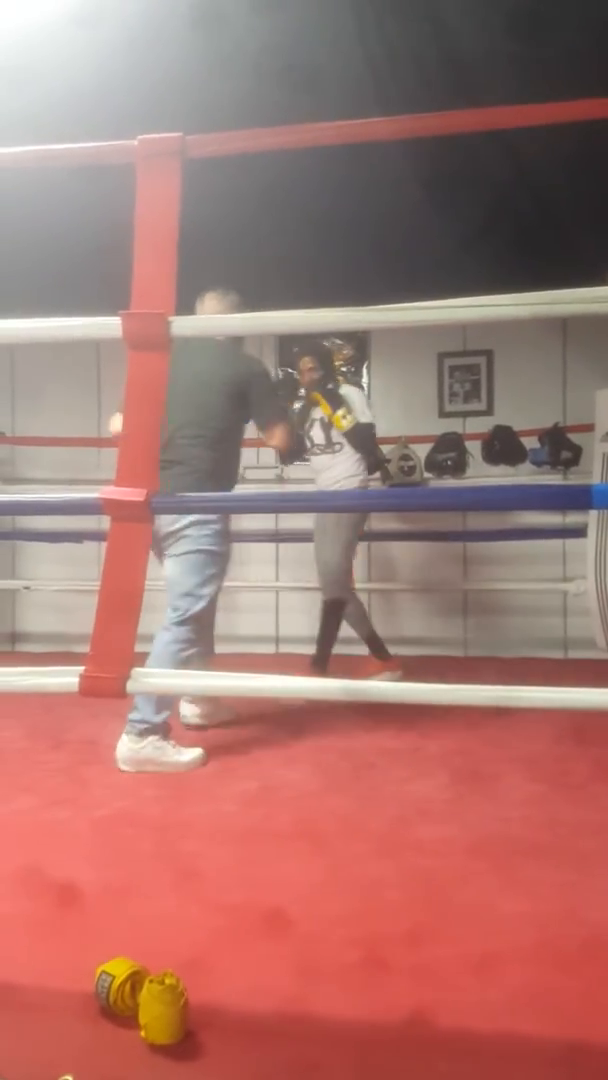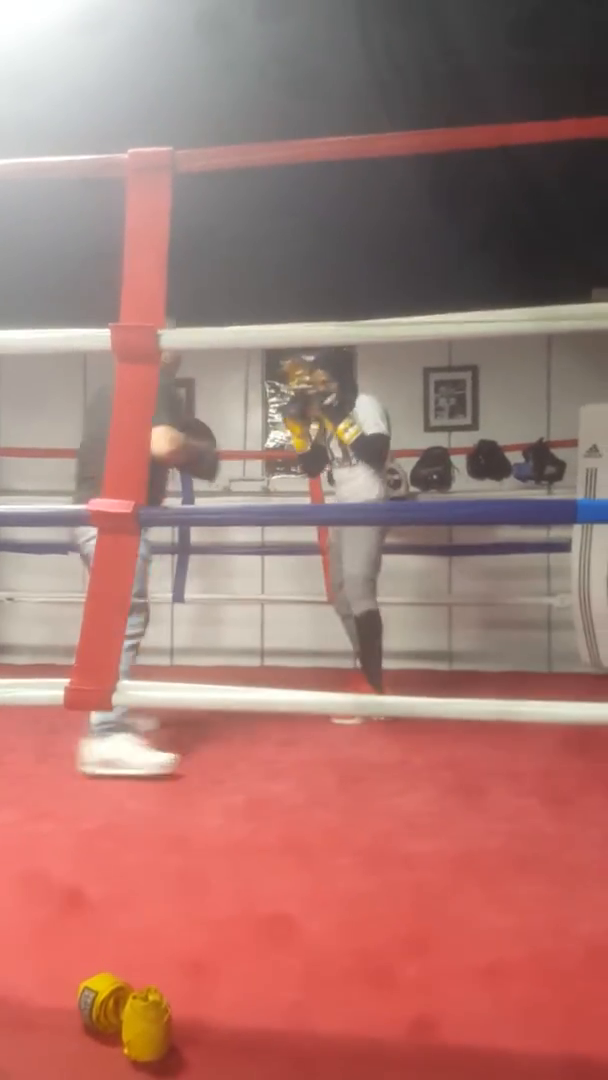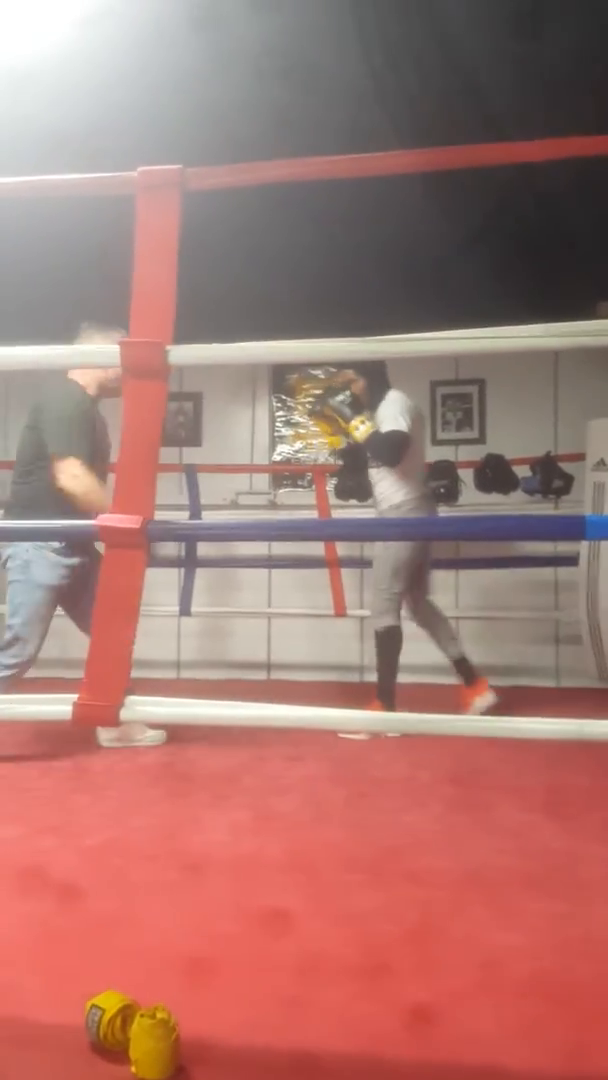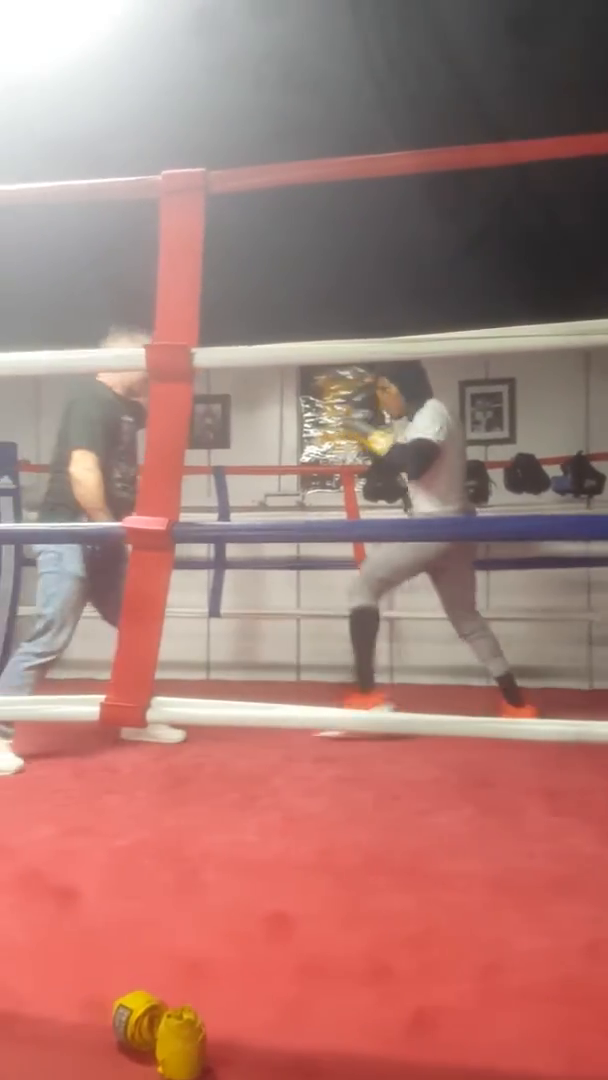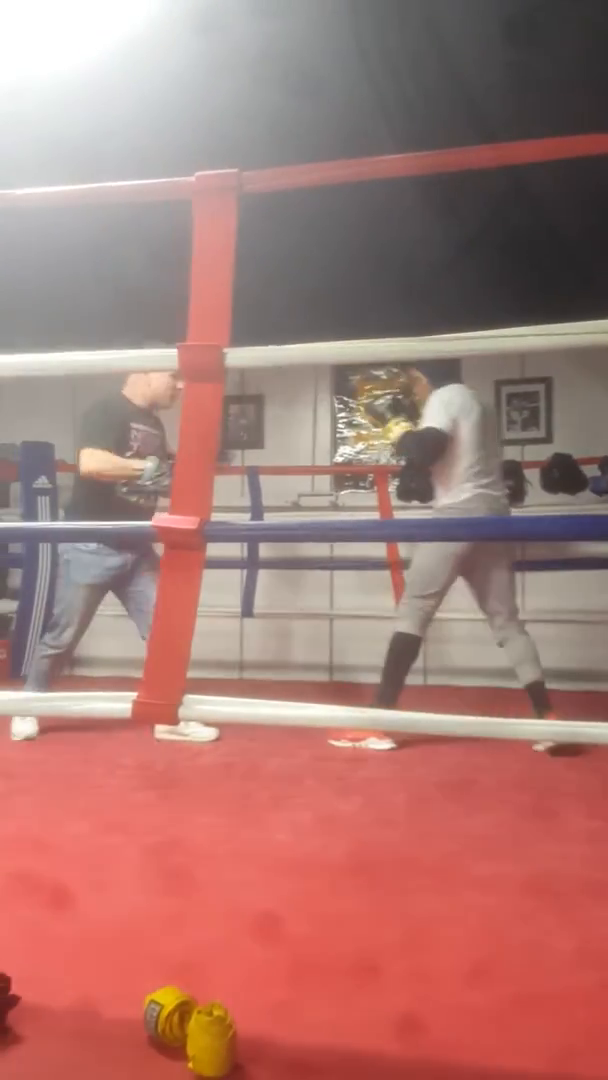
dt=0.4s
person 1, frame 1
left shoulder: (162, 360)
right shoulder: (246, 366)
left elbow: (120, 427)
right elbow: (280, 439)
right wrist: (270, 417)
right hip: (197, 504)
left knee: (191, 607)
right knee: (186, 618)
left ankle: (195, 699)
right ankle: (142, 735)
person 1, frame 2
left shoulder: (113, 387)
right shoulder: (154, 384)
right elbow: (162, 444)
left wrist: (186, 442)
right wrist: (200, 448)
left knee: (118, 622)
right knee: (124, 625)
left ankle: (110, 716)
right ankle: (109, 739)
person 1, frame 3
left shoulder: (84, 406)
right shoulder: (67, 400)
right elbow: (71, 478)
left hip: (70, 545)
right hip: (38, 546)
left ankle: (114, 723)
person 1, frame 4
left shoulder: (123, 405)
right shoulder: (94, 400)
left elbow: (153, 409)
right elbow: (82, 471)
right wrist: (106, 526)
left hip: (102, 539)
right hip: (70, 538)
right knee: (49, 639)
person 1, frame 5
left shoulder: (154, 421)
right shoulder: (107, 412)
left elbow: (162, 474)
right elbow: (89, 464)
right wrist: (149, 468)
left hip: (135, 546)
right hip: (91, 545)
right knee: (63, 633)
person 2, frame 1
left shoulder: (350, 395)
right shoulder: (306, 409)
left elbow: (366, 444)
right elbow: (288, 454)
left wrist: (333, 404)
left knee: (333, 581)
right knee: (336, 584)
left ankle: (319, 669)
right ankle: (382, 659)
person 2, frame 2
left shoulder: (366, 405)
right shoulder: (324, 419)
left elbow: (377, 456)
right elbow: (311, 467)
left wrist: (339, 420)
right wrist: (297, 425)
left knee: (358, 589)
right knee: (340, 593)
left ankle: (373, 687)
right ankle: (370, 676)
person 2, frame 3
left shoulder: (394, 402)
right shoulder: (376, 410)
left elbow: (390, 452)
right elbow: (361, 458)
left wrist: (352, 418)
right wrist: (338, 421)
left hip: (404, 515)
right hip: (401, 515)
left knee: (383, 605)
right knee: (418, 602)
left ankle: (385, 708)
right ankle: (474, 686)
person 2, frame 4
left shoulder: (431, 415)
right shoulder: (423, 419)
left elbow: (413, 461)
right elbow: (401, 466)
left wrist: (376, 435)
left knee: (364, 587)
right knee: (466, 618)
left ankle: (366, 695)
right ankle: (517, 705)
person 2, frame 5
left shoulder: (446, 397)
right shoulder: (479, 405)
left elbow: (424, 453)
left hip: (459, 516)
right hip: (493, 515)
left knee: (413, 611)
right knee: (506, 621)
right ankle: (546, 718)
